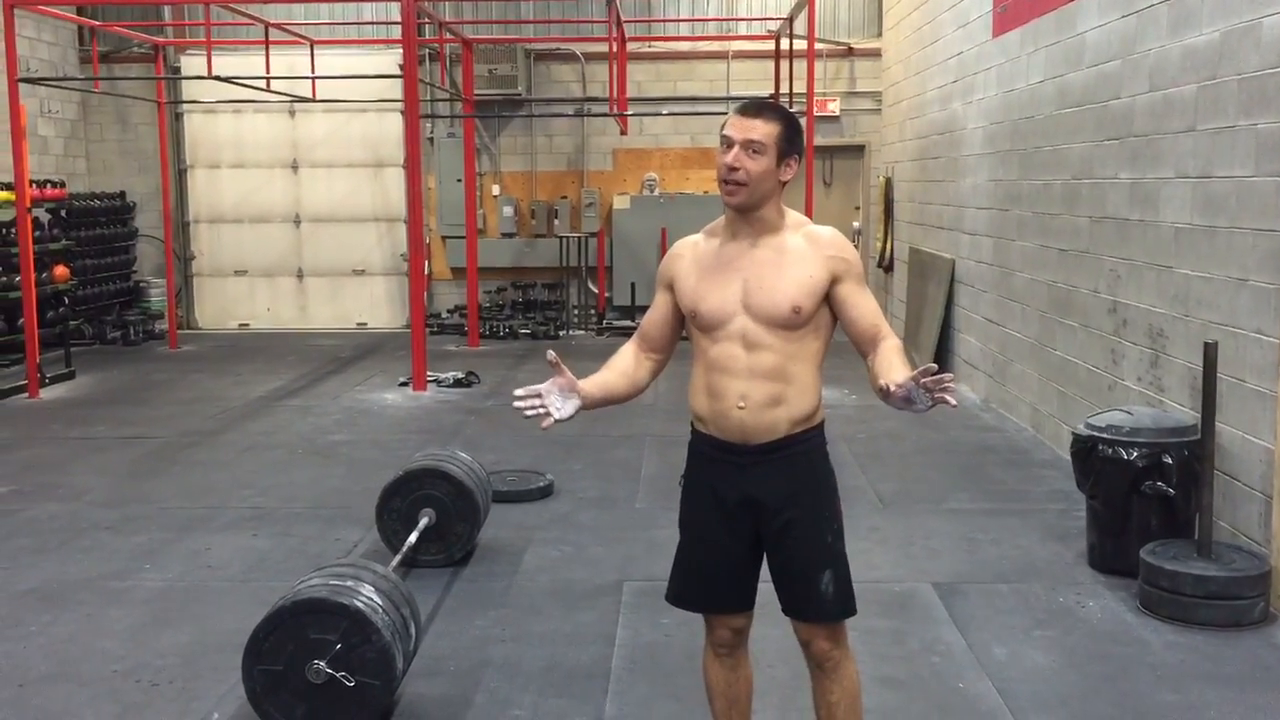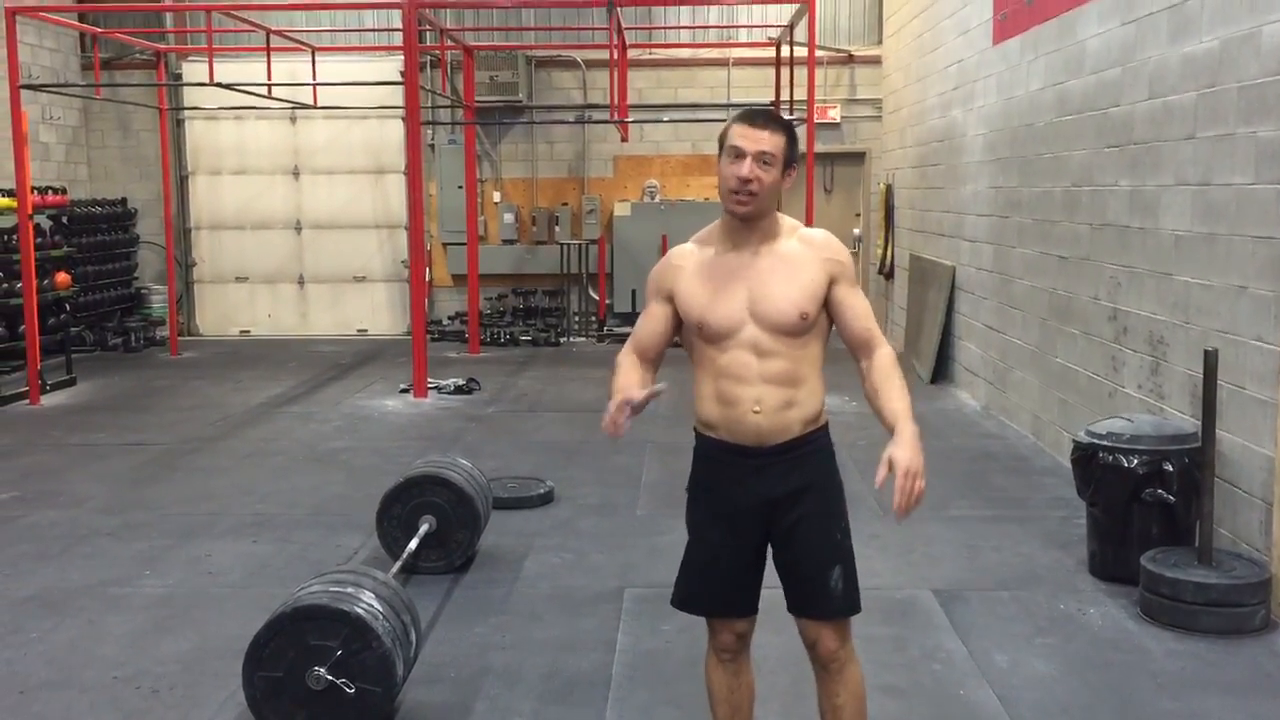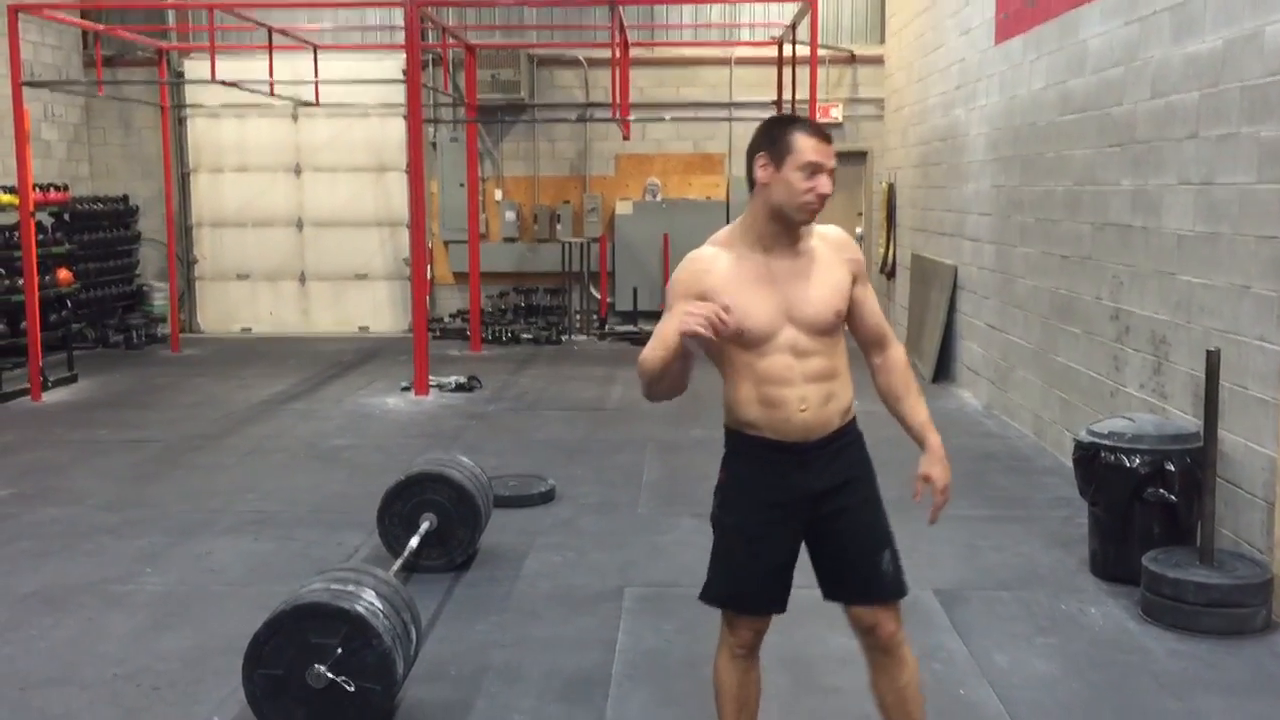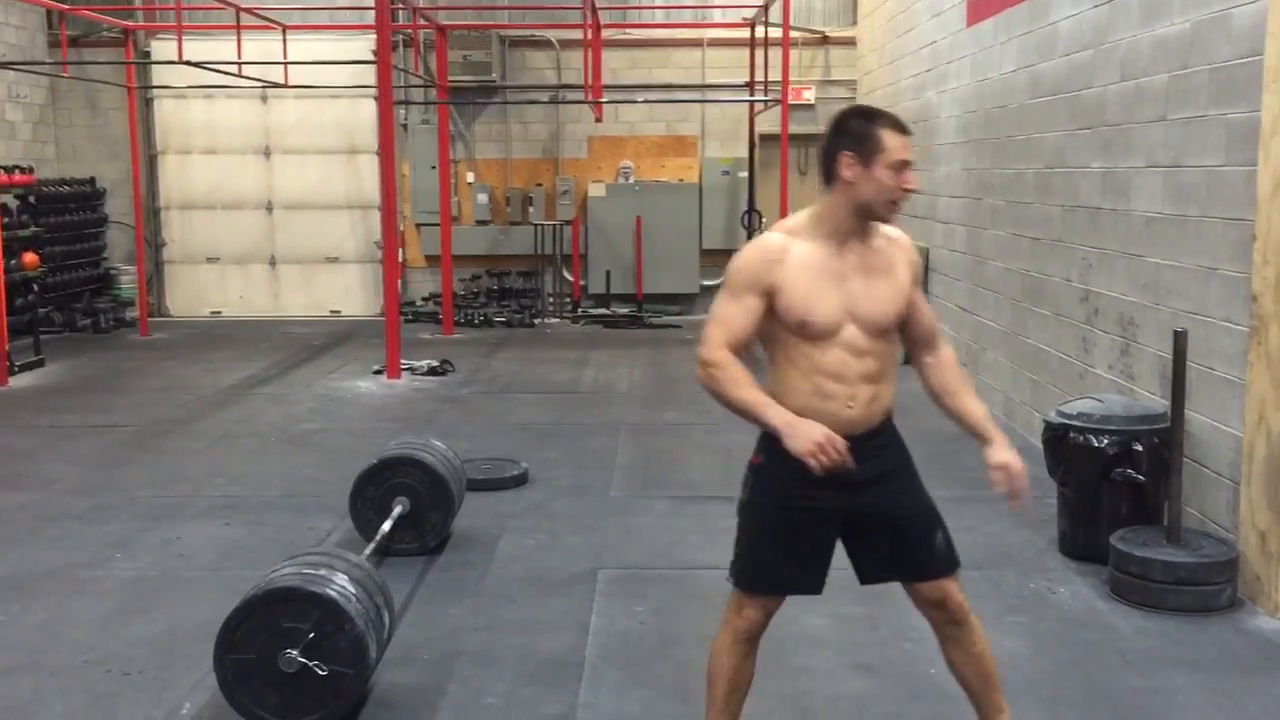
dt=0.3s
person 1, frame 1
left shoulder: (827, 250)
right shoulder: (685, 256)
left elbow: (878, 341)
right elbow: (646, 351)
left wrist: (898, 383)
right wrist: (583, 392)
left hip: (796, 463)
right hip: (711, 465)
left knee: (823, 638)
right knee: (724, 632)
person 1, frame 2
left shoulder: (823, 254)
right shoulder: (679, 265)
left elbow: (872, 351)
right elbow: (634, 359)
left wrist: (903, 431)
right wrist: (626, 393)
left hip: (805, 467)
right hip: (719, 470)
left knee: (829, 642)
right knee: (727, 636)
person 1, frame 3
left shoulder: (839, 250)
right shoulder: (703, 269)
left elbow: (882, 350)
right elbow: (654, 387)
left wrist: (930, 443)
right wrist: (682, 344)
left hip: (841, 460)
right hip: (755, 466)
left knee: (881, 628)
right knee: (741, 632)
person 1, frame 4
left shoulder: (899, 255)
right shoulder: (770, 256)
left elbow: (931, 352)
right elbow: (712, 359)
left wrist: (992, 439)
right wrist: (787, 424)
left hip: (880, 454)
right hip: (793, 455)
left knee: (947, 604)
right knee: (749, 614)
